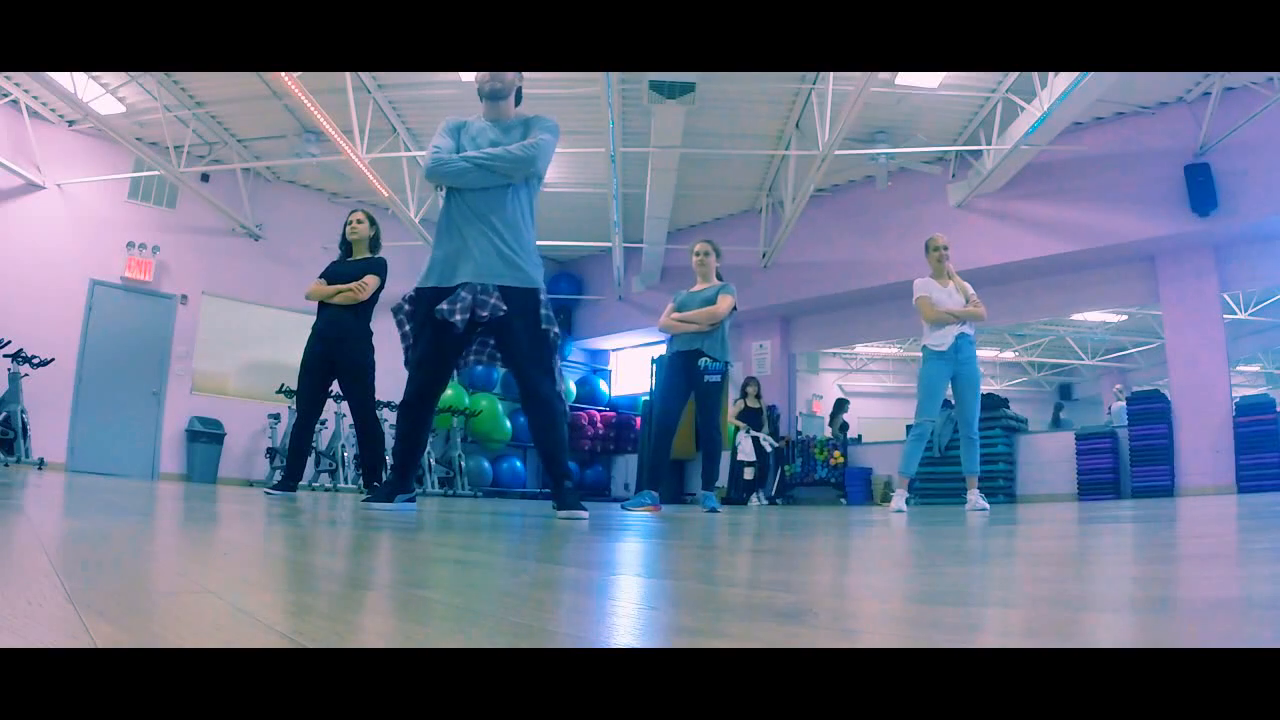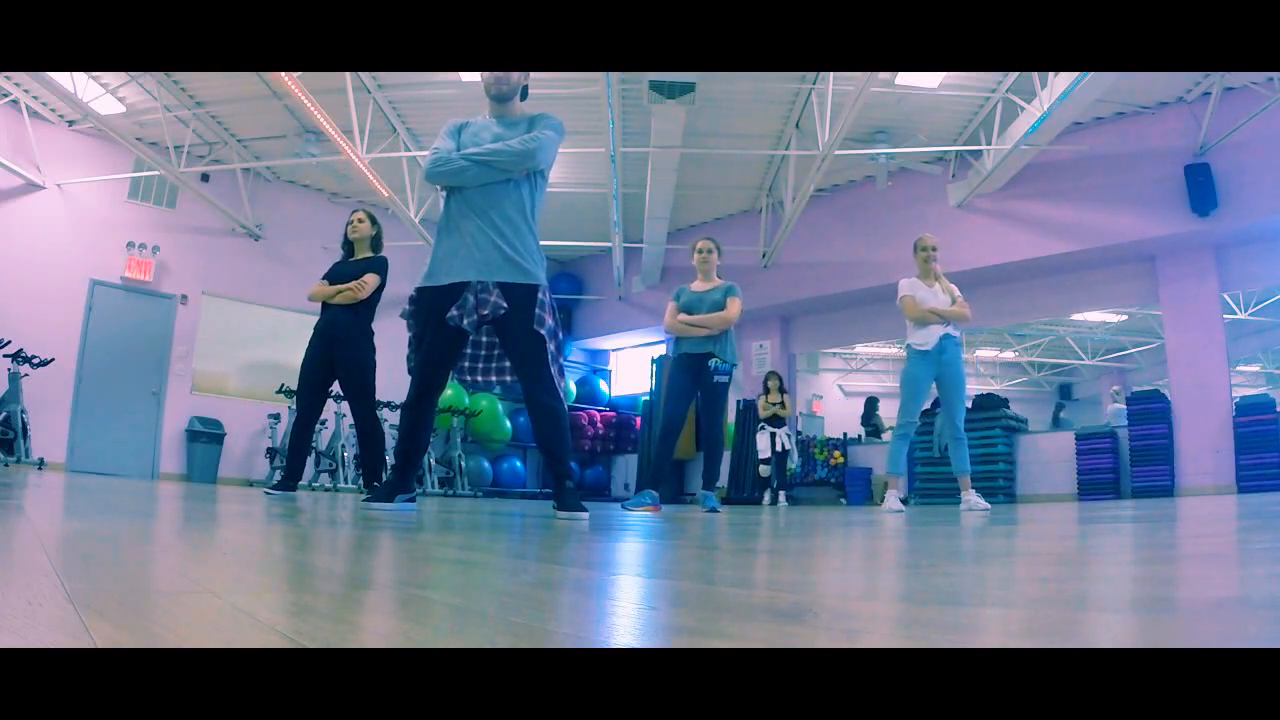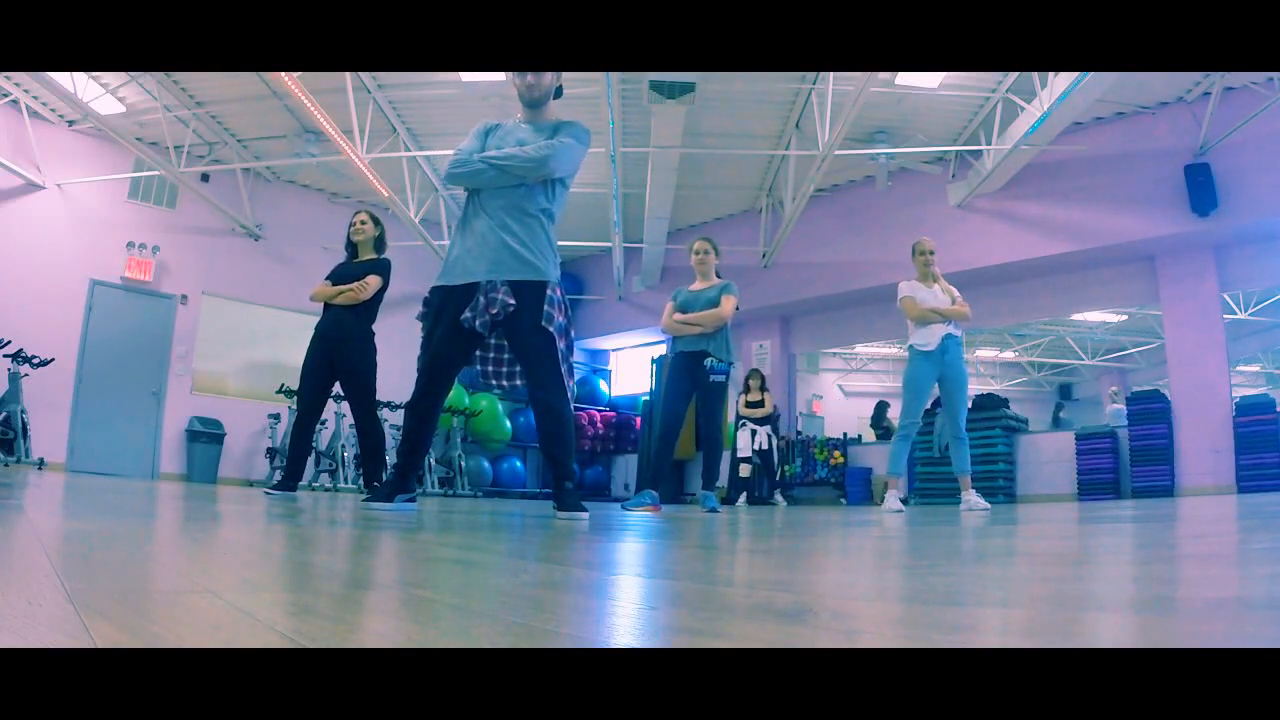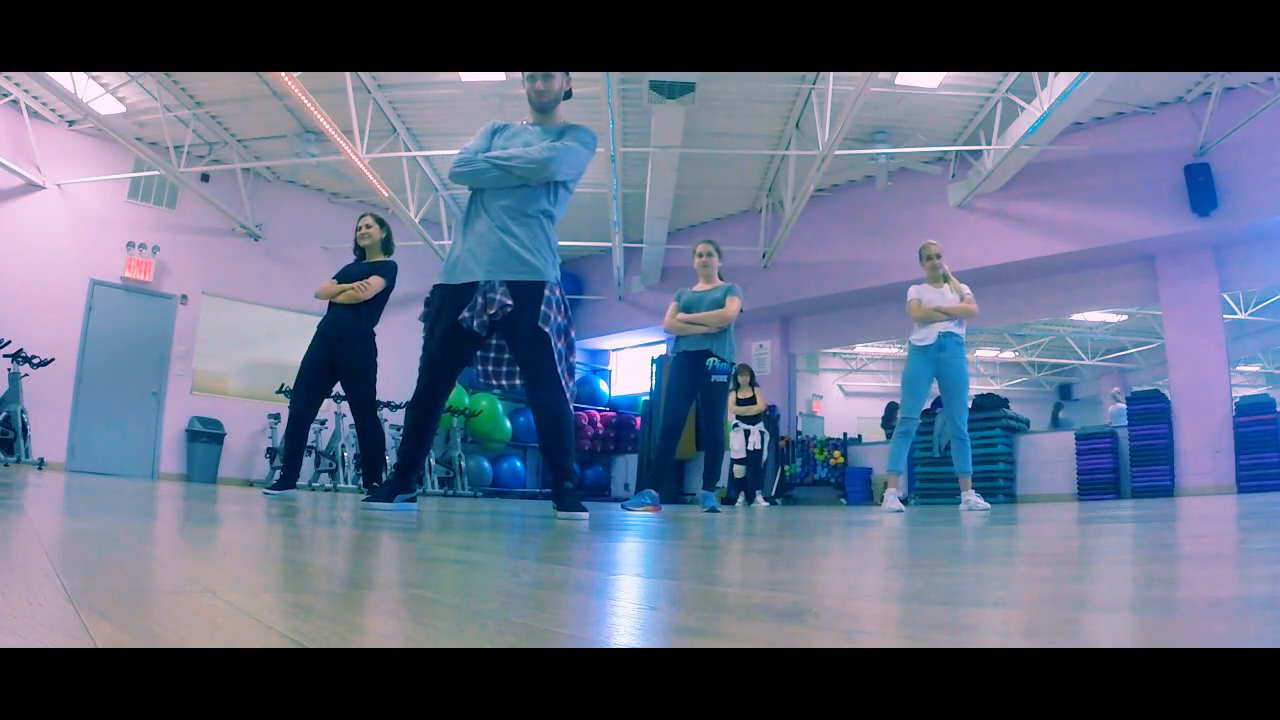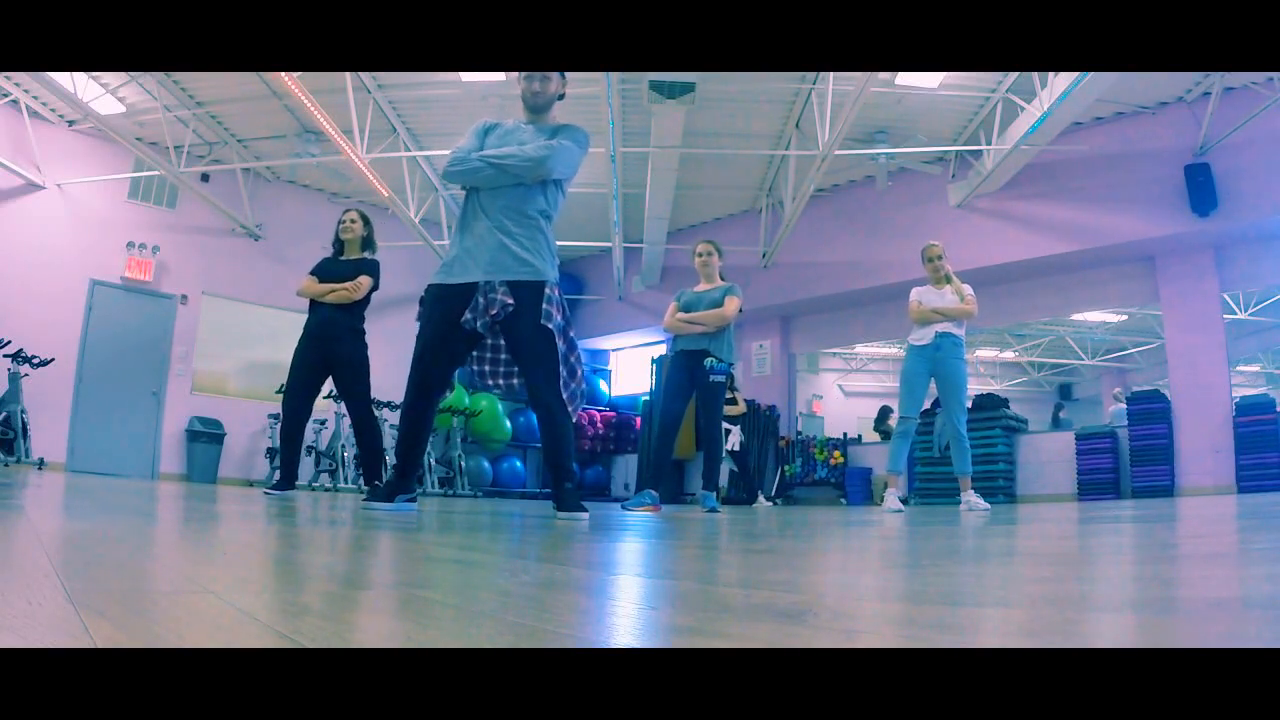
dt=0.7s
person 1, frame 1
left shoulder: (539, 127)
right shoulder: (454, 127)
left elbow: (530, 161)
right elbow: (436, 168)
left wrist: (467, 161)
right wrist: (506, 171)
left hip: (516, 280)
right hip: (447, 278)
left knee: (540, 389)
right knee: (421, 387)
left ankle: (563, 490)
right ankle: (400, 483)
person 1, frame 2
left shoulder: (545, 126)
right shoulder: (458, 129)
left elbow: (531, 154)
right elbow: (435, 169)
left wrist: (466, 161)
right wrist: (506, 165)
left hip: (518, 275)
right hip: (449, 274)
left knee: (542, 387)
right knee: (423, 384)
left ankle: (564, 488)
right ankle: (401, 483)
person 1, frame 3
left shoulder: (571, 133)
right shoulder: (487, 129)
left elbow: (546, 161)
right elbow: (454, 171)
left wrist: (486, 162)
right wrist: (521, 172)
left hip: (529, 275)
right hip: (462, 273)
left knee: (548, 388)
right knee: (429, 383)
left ankle: (565, 489)
right ankle: (402, 483)
person 1, frame 4
left shoulder: (578, 138)
right shoulder: (496, 130)
left elbow: (548, 163)
right elbow: (459, 169)
left wrist: (491, 162)
right wrist: (521, 169)
left hip: (529, 275)
right hip: (463, 272)
left knee: (546, 387)
right knee: (430, 383)
left ankle: (565, 489)
right ankle: (402, 482)
person 1, frame 5
left shoulder: (570, 137)
right shoulder: (487, 129)
left elbow: (542, 163)
right elbow: (453, 168)
left wrist: (485, 162)
right wrist: (516, 169)
left hip: (527, 276)
right hip: (459, 273)
left knee: (545, 387)
right knee: (424, 380)
left ankle: (565, 490)
right ankle: (402, 482)
person 2, frame 1
left shoulder: (377, 264)
right shoulder: (335, 265)
left elbow: (361, 294)
right elbow: (310, 293)
left wrist: (327, 295)
right wrist: (343, 288)
left hip: (354, 341)
right hip: (320, 339)
left knee: (363, 412)
right knee: (305, 410)
left ankle: (374, 484)
right ankle: (290, 479)
person 2, frame 2
left shoulder: (378, 262)
right shoulder: (338, 266)
left elbow: (361, 293)
right elbow: (312, 294)
left wrist: (329, 295)
right wrist: (344, 288)
left hip: (355, 340)
right hip: (322, 338)
left knee: (364, 412)
right knee: (305, 409)
left ankle: (375, 484)
right ankle: (289, 479)
person 2, frame 3
left shoulder: (381, 264)
right shoulder: (342, 266)
left elbow: (363, 295)
right elbow: (315, 294)
left wrist: (330, 296)
right wrist: (345, 288)
left hip: (356, 341)
right hip: (323, 338)
left knee: (364, 412)
right knee: (306, 409)
left ankle: (374, 484)
right ankle: (290, 479)
person 2, frame 4
left shoulder: (387, 267)
right shoulder: (350, 267)
left elbow: (364, 294)
right elbow: (320, 292)
left wrist: (334, 295)
right wrist: (348, 287)
left hip: (357, 342)
right hip: (325, 338)
left knee: (364, 413)
right knee: (300, 406)
left ankle: (374, 484)
right ankle: (288, 477)
person 2, frame 5
left shoulder: (369, 265)
right shoulder: (326, 263)
left elbow: (355, 294)
right elbow: (303, 290)
left wrist: (320, 294)
right wrist: (336, 287)
left hip: (348, 341)
right hip: (313, 338)
left knee: (361, 411)
right knee: (293, 406)
left ankle: (374, 482)
right ankle: (287, 478)
person 3, frame 1
left shoulder: (963, 285)
right shoulder: (922, 284)
left elbow: (981, 314)
right elbow: (930, 316)
left wrist: (949, 311)
right wrist: (964, 313)
left hip: (966, 353)
right hip: (936, 354)
left knee: (970, 426)
right knee: (924, 423)
left ankle: (973, 493)
right ankle: (901, 492)
person 3, frame 2
left shoulder: (950, 287)
right shoulder: (907, 284)
left elbow: (966, 315)
right elbow: (912, 314)
left wrist: (934, 310)
right wrist: (949, 314)
left hip: (951, 352)
right hip: (920, 353)
left knee: (956, 425)
right knee: (906, 423)
left ankle: (967, 494)
right ankle: (892, 494)
person 3, frame 3
left shoulder: (948, 288)
right shoulder: (907, 287)
left elbow: (966, 314)
right elbow: (914, 314)
left wrist: (935, 309)
right wrist: (949, 314)
left hip: (953, 352)
right hip: (922, 353)
left knee: (958, 426)
right knee: (908, 423)
left ankle: (967, 494)
right ankle: (892, 494)
person 3, frame 4
left shoulder: (960, 288)
right shoulder: (915, 290)
left elbow: (972, 310)
right elbow: (917, 314)
left wrist: (937, 308)
right wrist: (952, 312)
left hip: (953, 351)
right hip: (921, 350)
left knee: (959, 425)
right knee: (907, 421)
left ankle: (967, 493)
right ankle: (891, 492)
person 3, frame 5
left shoulder: (962, 288)
right shoulder: (917, 292)
left elbow: (971, 311)
right elbow: (915, 316)
left wrist: (934, 309)
right wrist: (952, 314)
left hip: (952, 351)
right hip: (919, 351)
left knee: (957, 425)
right knee: (906, 421)
left ankle: (967, 494)
right ankle: (892, 492)
person 4, frame 1
left shoulder: (725, 289)
right shoulder: (681, 295)
left elbow: (718, 313)
right elbow: (663, 324)
left wrist: (681, 316)
right wrist: (695, 325)
left hip: (709, 359)
right hip: (677, 359)
left knee: (708, 426)
right knee: (662, 423)
left ankle: (708, 492)
right ankle: (650, 492)
person 4, frame 2
left shoulder: (729, 289)
right shoulder: (680, 291)
left elbow: (730, 318)
right elbow: (669, 325)
left wrist: (689, 318)
right wrist: (707, 329)
left hip: (716, 360)
right hip: (683, 361)
left knee: (712, 427)
right knee: (669, 424)
left ankle: (708, 492)
right ankle: (649, 491)
person 4, frame 3
left shoulder: (726, 287)
right shoulder: (680, 292)
left elbow: (723, 315)
right elbow: (666, 325)
left wrist: (683, 317)
right wrist: (700, 327)
left hip: (713, 359)
right hip: (681, 360)
left knee: (711, 427)
right knee: (667, 424)
left ankle: (708, 492)
right ankle: (650, 491)
person 4, frame 4
left shoulder: (730, 290)
right shoulder: (683, 293)
left elbow: (728, 316)
right elbow: (669, 324)
left wrist: (688, 317)
right wrist: (705, 327)
left hip: (715, 358)
right hip: (683, 359)
left knee: (712, 427)
right knee: (670, 424)
left ankle: (708, 492)
right ankle: (650, 491)
person 4, frame 5
left shoulder: (730, 289)
right shoulder: (683, 294)
left elbow: (727, 315)
right elbow: (668, 324)
left wrist: (686, 317)
right wrist: (703, 327)
left hip: (713, 359)
right hip: (681, 359)
left knee: (710, 426)
right knee: (666, 423)
left ankle: (709, 493)
right ankle: (650, 492)
